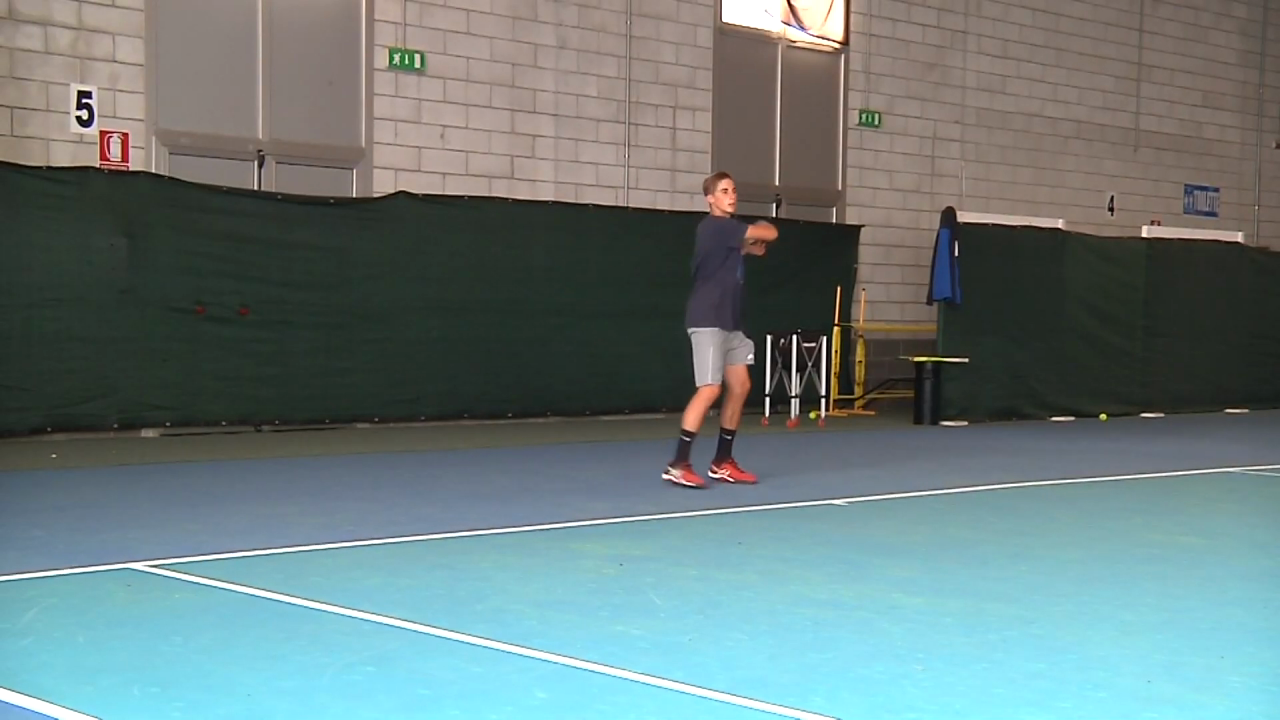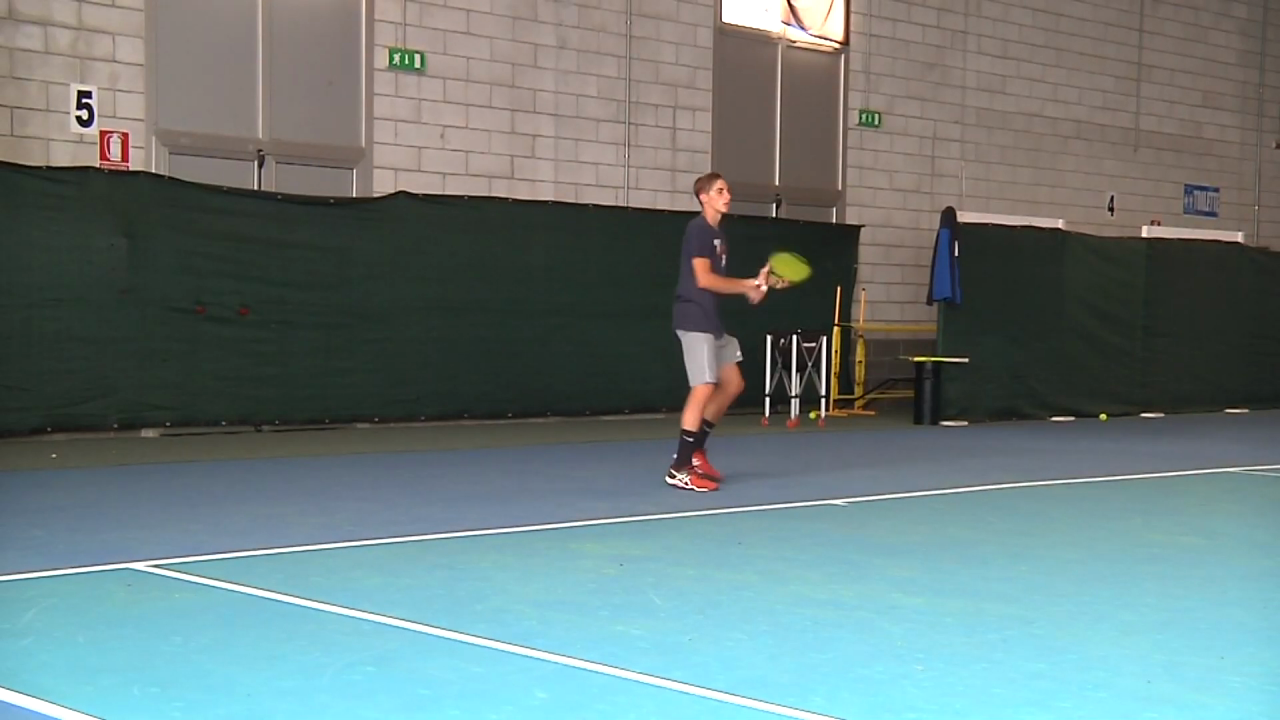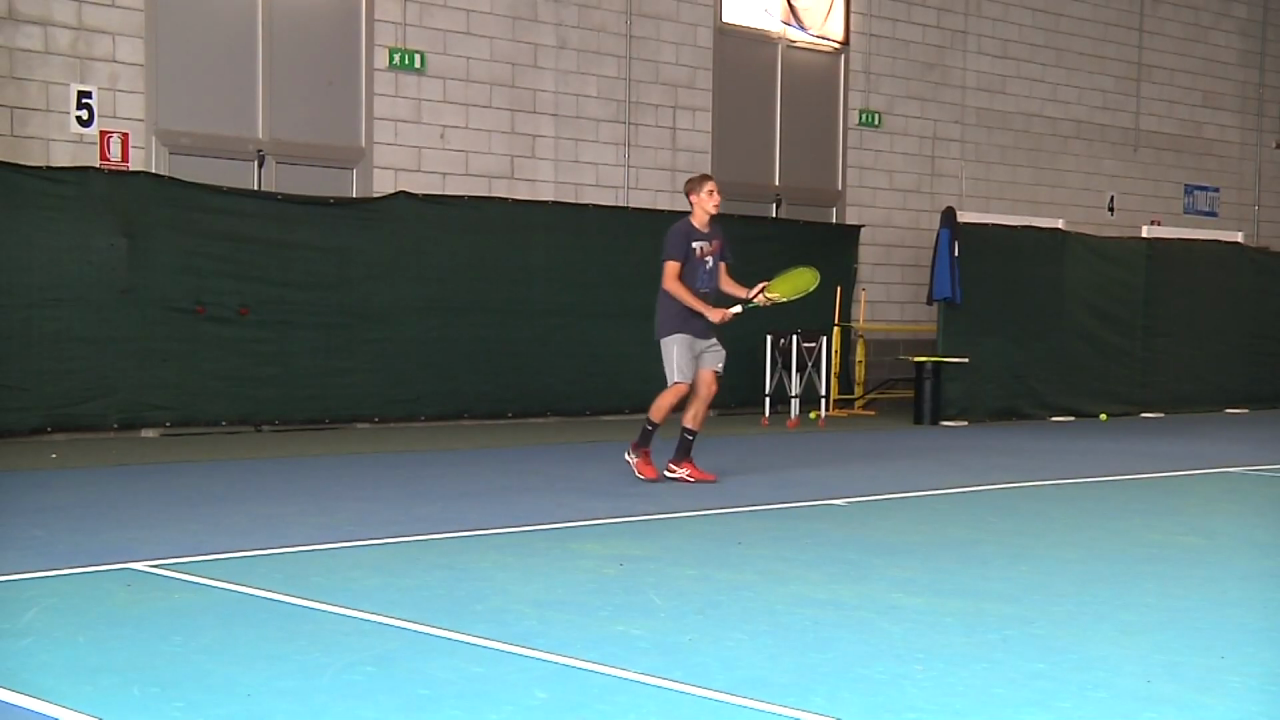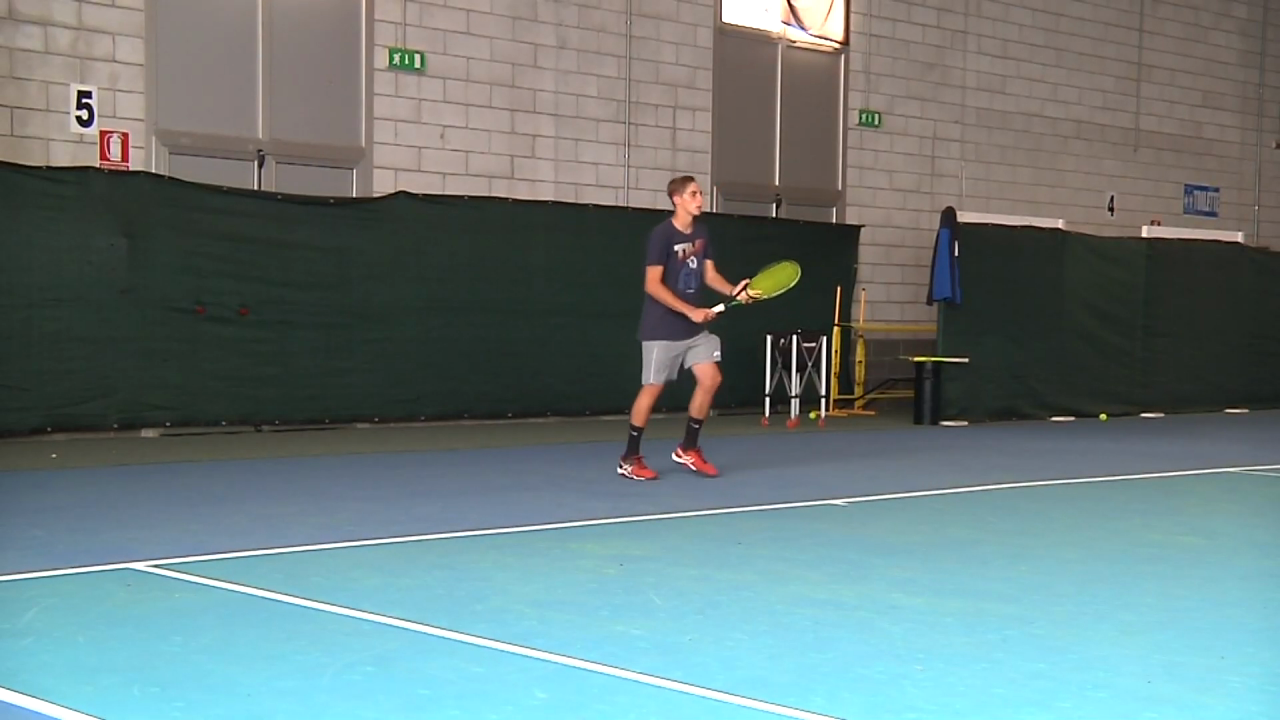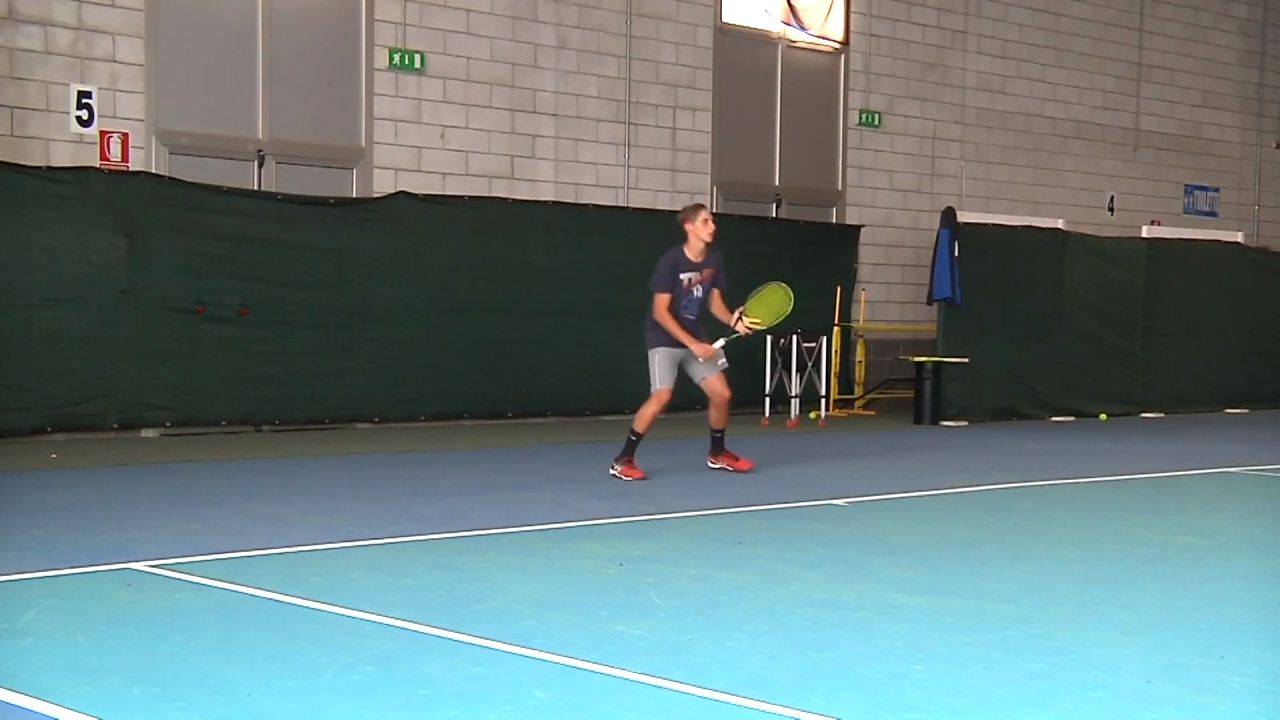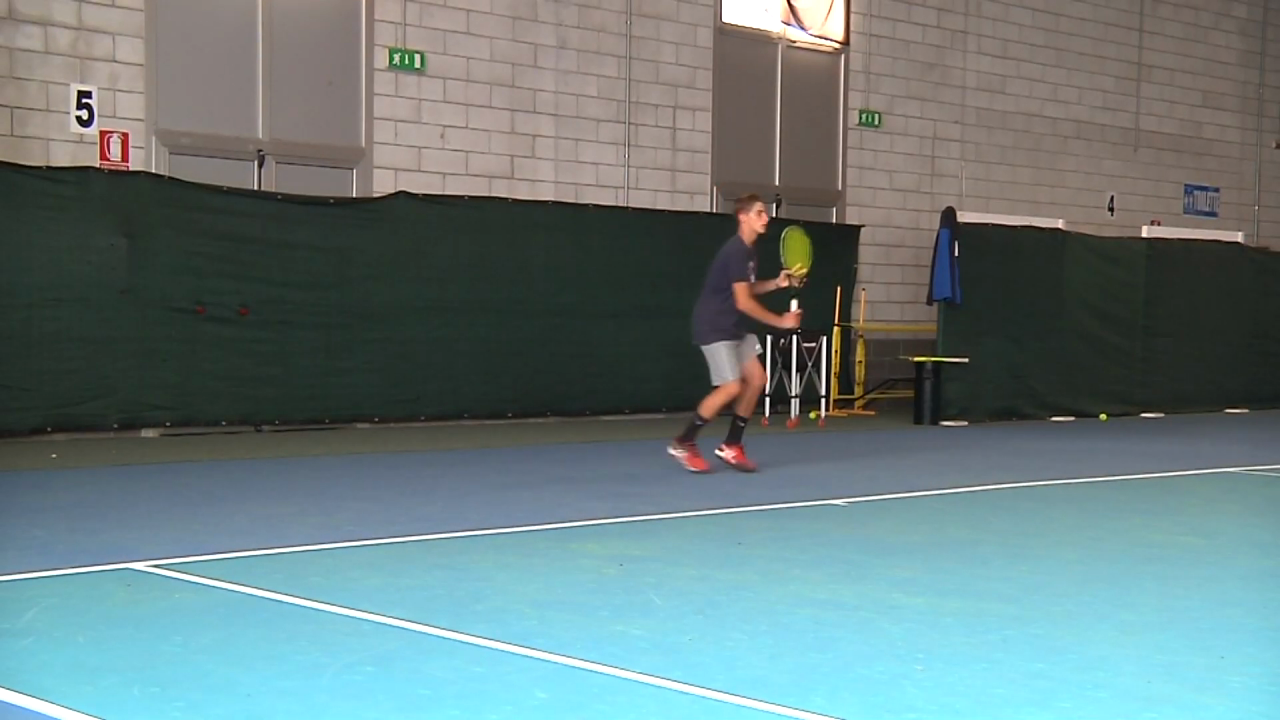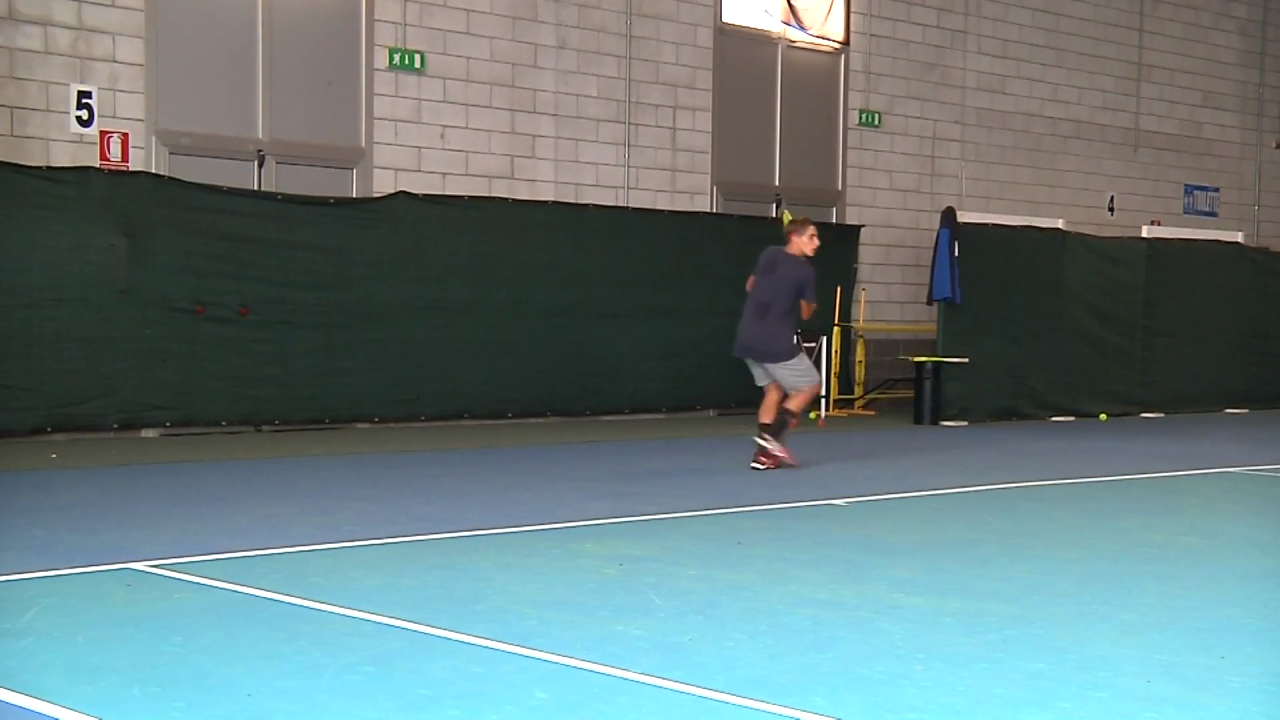
dt=0.3s
person 1, frame 1
left shoulder: (725, 228)
right shoulder: (717, 226)
right elbow: (770, 233)
left wrist: (748, 246)
right wrist: (759, 233)
left hip: (729, 322)
right hip: (708, 320)
left knee: (741, 386)
right knee: (710, 389)
left ankle: (723, 462)
right ankle: (678, 464)
person 1, frame 2
left shoulder: (718, 232)
right shoulder: (698, 229)
right elbow: (703, 278)
left wrist: (753, 283)
right wrist: (746, 289)
left hip: (712, 322)
right hip: (693, 320)
left knee: (732, 385)
right knee: (703, 388)
left ankle: (695, 450)
right ankle: (680, 469)
person 1, frame 3
left shoulder: (717, 235)
right shoulder: (679, 232)
left elbow: (722, 280)
right elbow: (669, 282)
left wrist: (749, 294)
right wrist: (708, 310)
left hip: (702, 327)
right hip: (676, 323)
left knee: (707, 388)
right knee: (681, 386)
left ankle: (680, 461)
right ankle: (639, 448)
person 1, frame 4
left shoulder: (701, 233)
right shoulder: (661, 235)
left elbow: (709, 274)
right elbow: (652, 285)
left wrist: (732, 290)
right wrist: (690, 311)
left hip: (693, 324)
right hip: (661, 325)
left knee: (711, 380)
right knee: (653, 387)
left ankle: (688, 448)
right ankle: (630, 458)
person 1, frame 5
left shoulder: (715, 259)
right shoulder: (669, 262)
left elbow: (715, 302)
right elbow: (660, 312)
left wrist: (733, 320)
right wrist: (692, 344)
left hip: (696, 339)
right hip: (664, 338)
left knee: (721, 394)
right knee: (661, 396)
left ankle: (718, 453)
right ankle: (623, 459)
person 1, frame 6
left shoulder: (746, 249)
right shoulder: (737, 251)
right elbow: (743, 302)
left wrist: (777, 283)
right wrist: (779, 321)
left hip: (730, 326)
right hip: (712, 327)
left knee: (757, 379)
right knee: (731, 386)
left ankle: (731, 445)
right ankle: (683, 443)
person 1, frame 7
left shoulder: (768, 254)
right shoulder: (804, 271)
left elbow: (750, 287)
right elbow: (805, 313)
right wrist: (811, 299)
left hip: (747, 339)
right hip: (776, 343)
left knee: (774, 389)
right knee: (812, 386)
left ankle: (764, 453)
right ankle: (772, 434)
